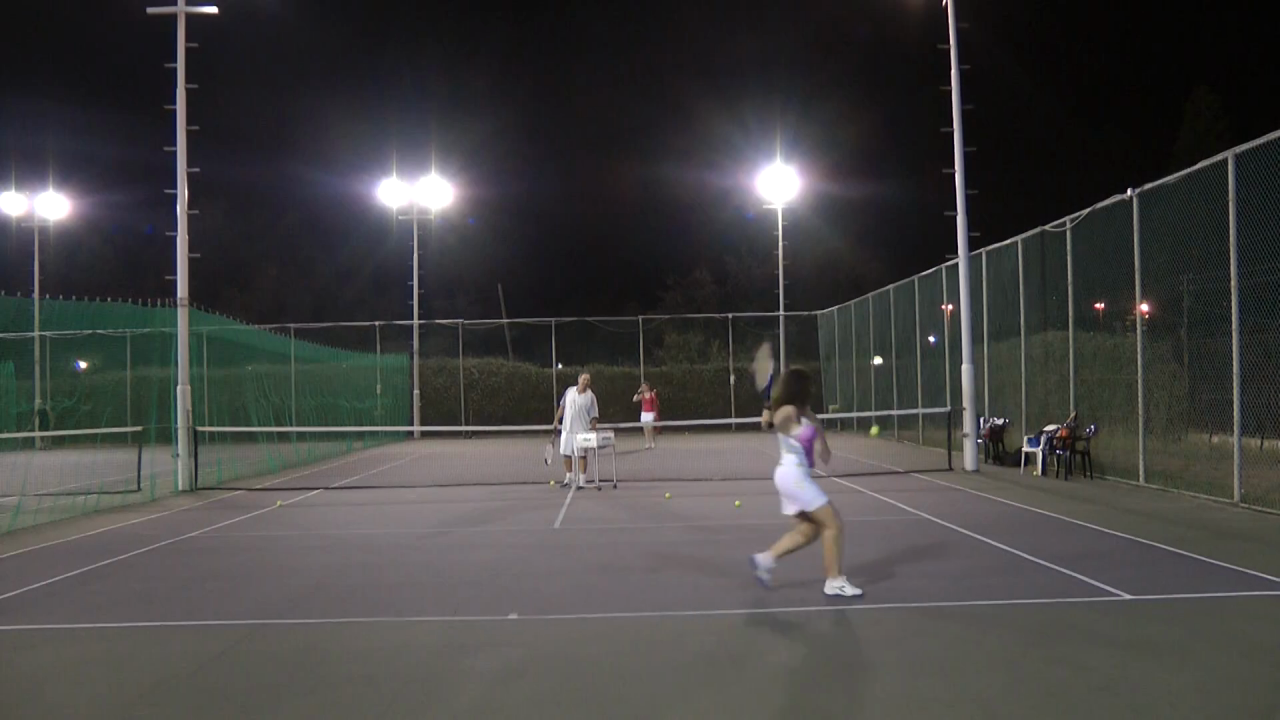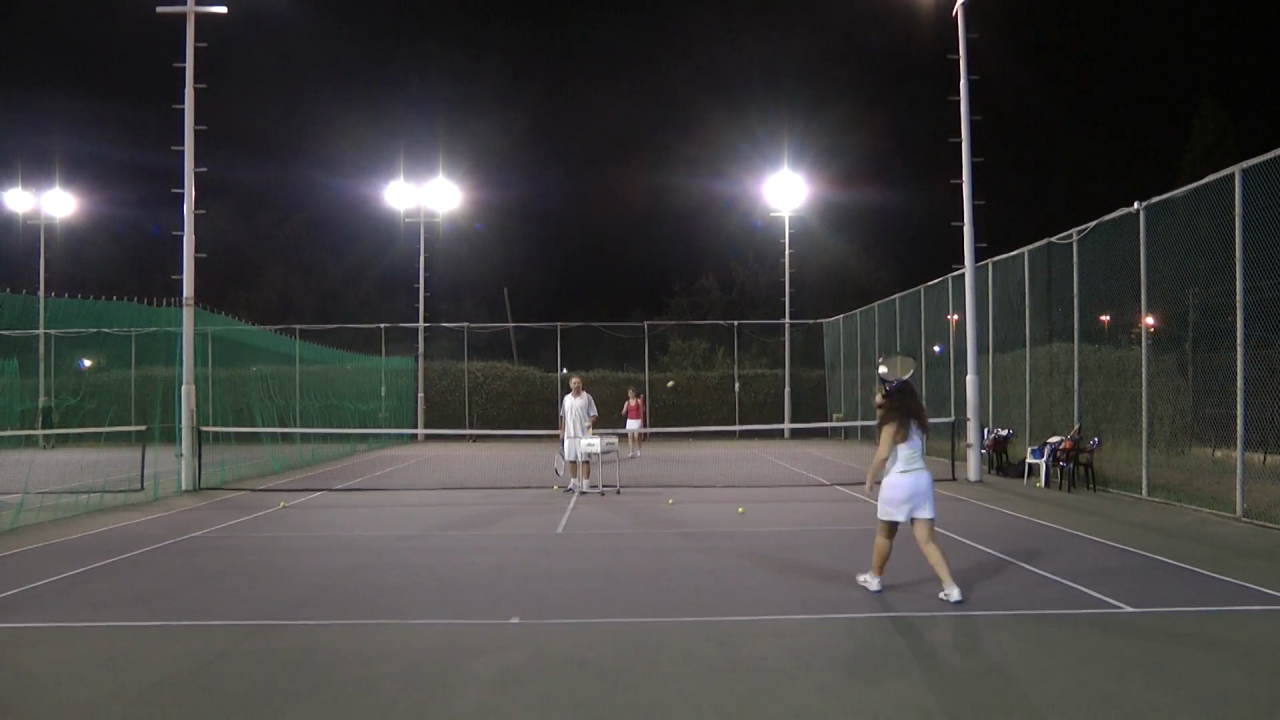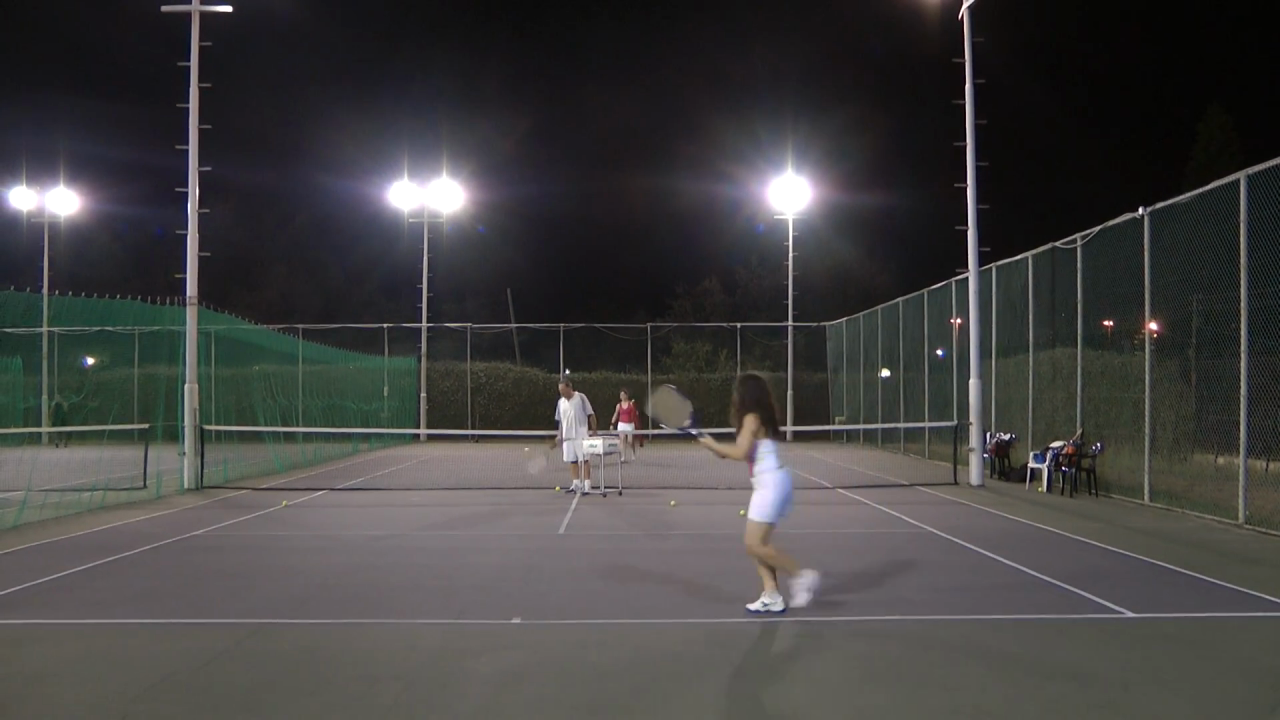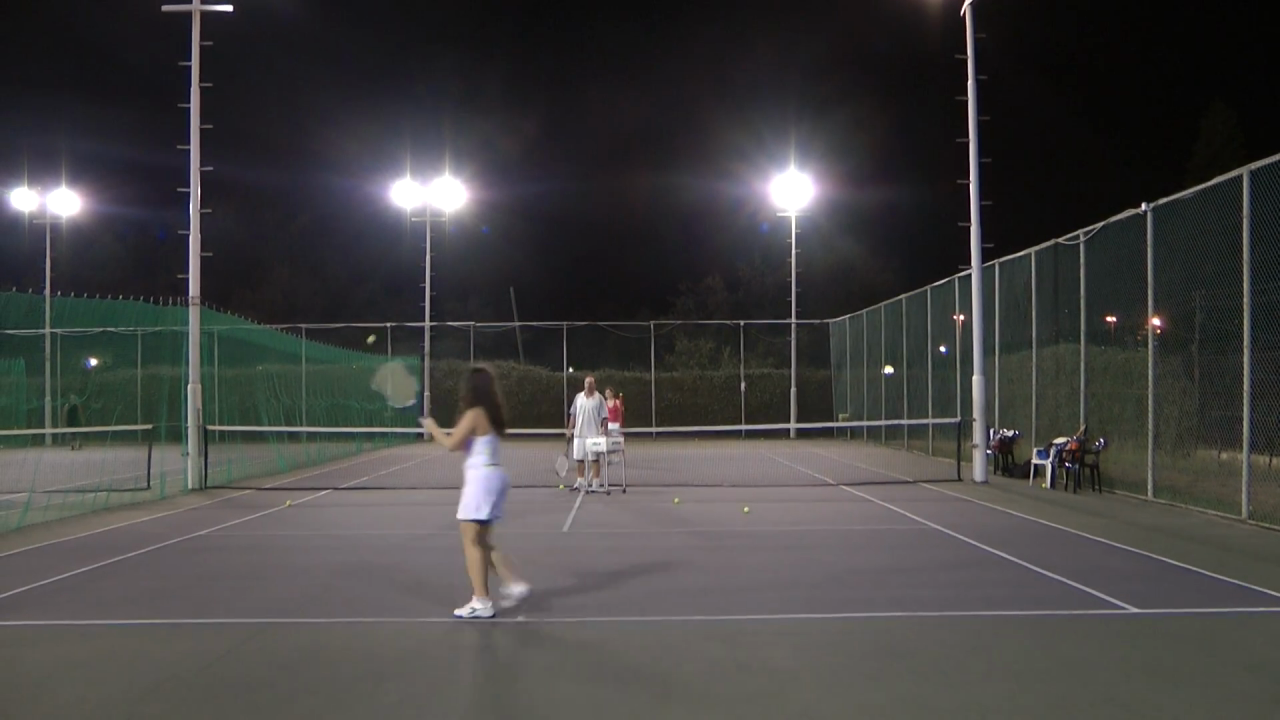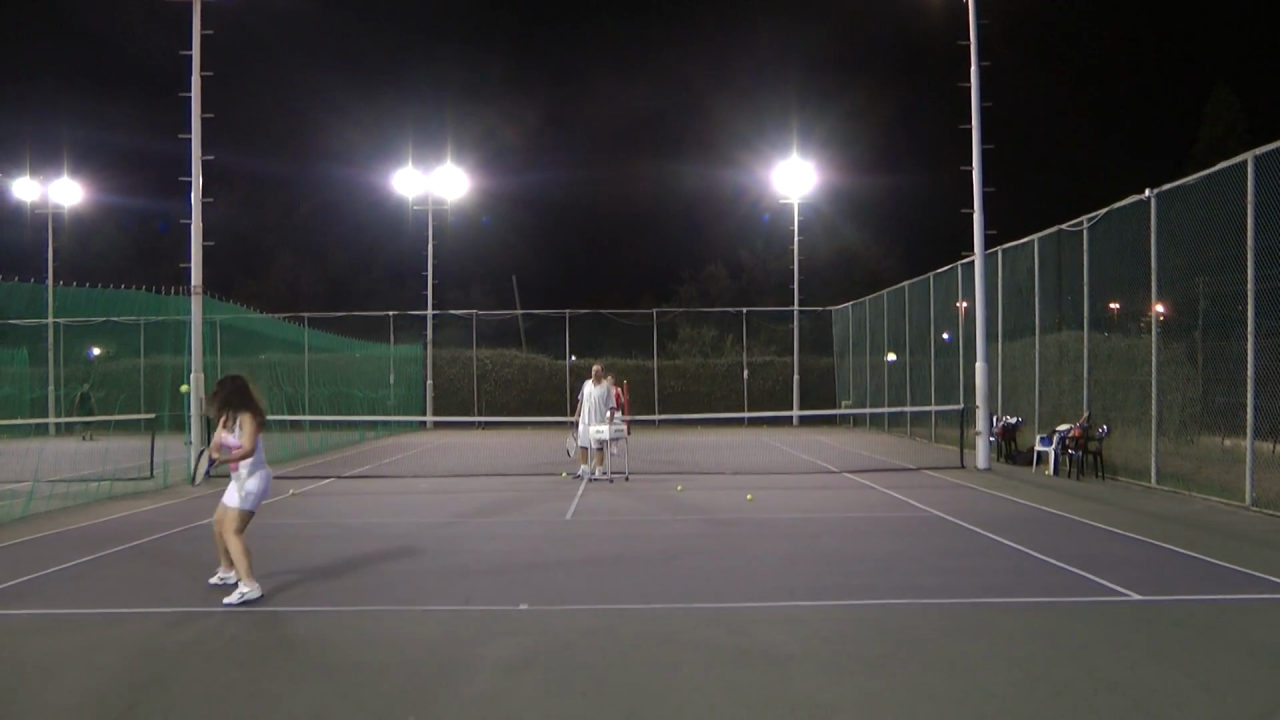
dt=1s
person 1, frame 1
left shoulder: (803, 411)
right shoulder: (789, 411)
left elbow: (815, 425)
right elbow: (775, 422)
left wrist: (823, 445)
right wrist: (771, 421)
left hip: (793, 476)
right hip: (795, 477)
left knee: (806, 532)
right knee: (834, 524)
left ankle: (766, 558)
right ankle: (835, 581)
person 1, frame 2
left shoulder: (891, 423)
right shoulder: (916, 420)
left elbow: (882, 456)
left wrist: (870, 479)
right wrist: (881, 405)
left hip: (896, 484)
right hip: (922, 480)
left knee: (886, 534)
right knee: (927, 542)
left ankle: (874, 578)
right ankle: (951, 588)
person 1, frame 3
left shoulder: (752, 418)
right shoulder: (762, 418)
left elbow: (739, 453)
left wrist: (712, 444)
right wrist: (724, 451)
left hip: (772, 483)
right hip: (770, 484)
left knee: (753, 544)
right knee: (759, 543)
left ankle: (801, 577)
right ankle: (772, 596)
person 1, frame 4
left shoulder: (474, 414)
right shoulder: (490, 414)
left elbow: (450, 445)
left wrist: (433, 428)
right wrist: (441, 433)
left hip: (481, 479)
right hip: (492, 478)
left knee: (472, 543)
right knee: (481, 542)
left ankle: (482, 603)
right ankle: (514, 585)
person 1, frame 5
left shoulder: (248, 417)
right shoulder: (227, 417)
left elbow: (249, 450)
right elbow: (215, 446)
left wrist: (224, 458)
right wrist: (216, 450)
left hip: (253, 478)
right hip: (240, 479)
left knee: (231, 531)
right knee: (219, 523)
left ankle: (249, 586)
right ankle: (227, 571)
